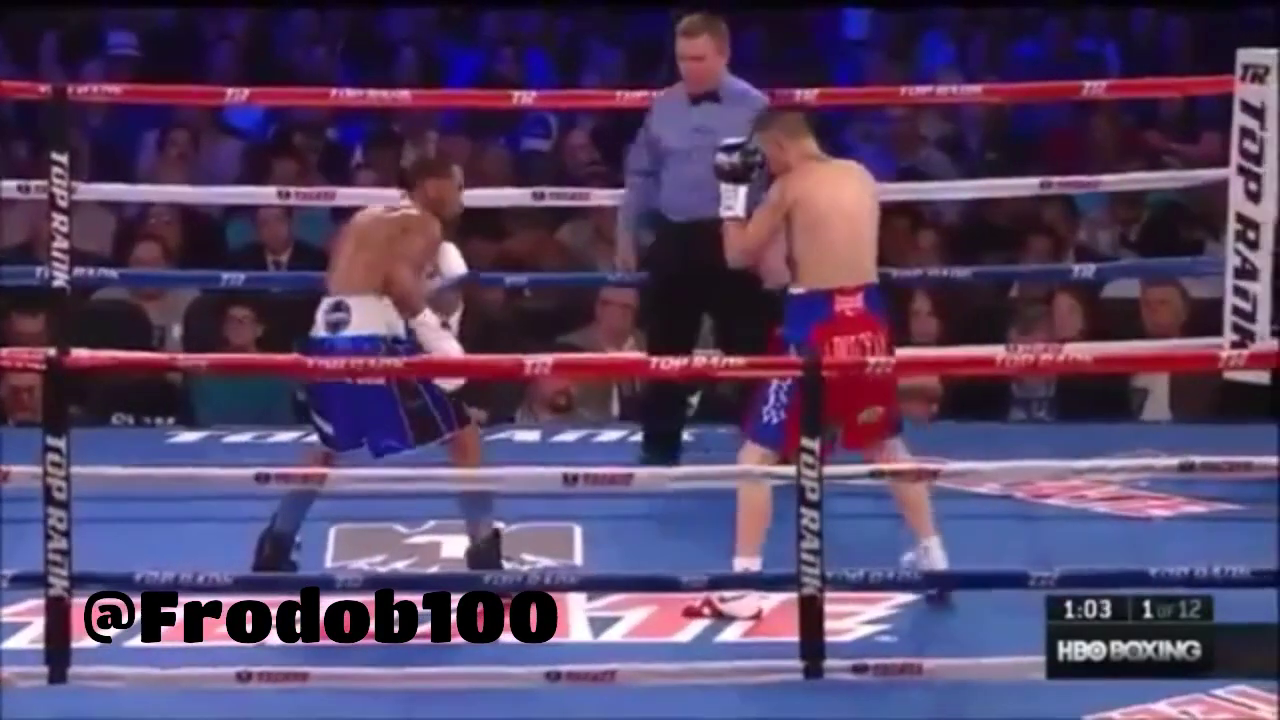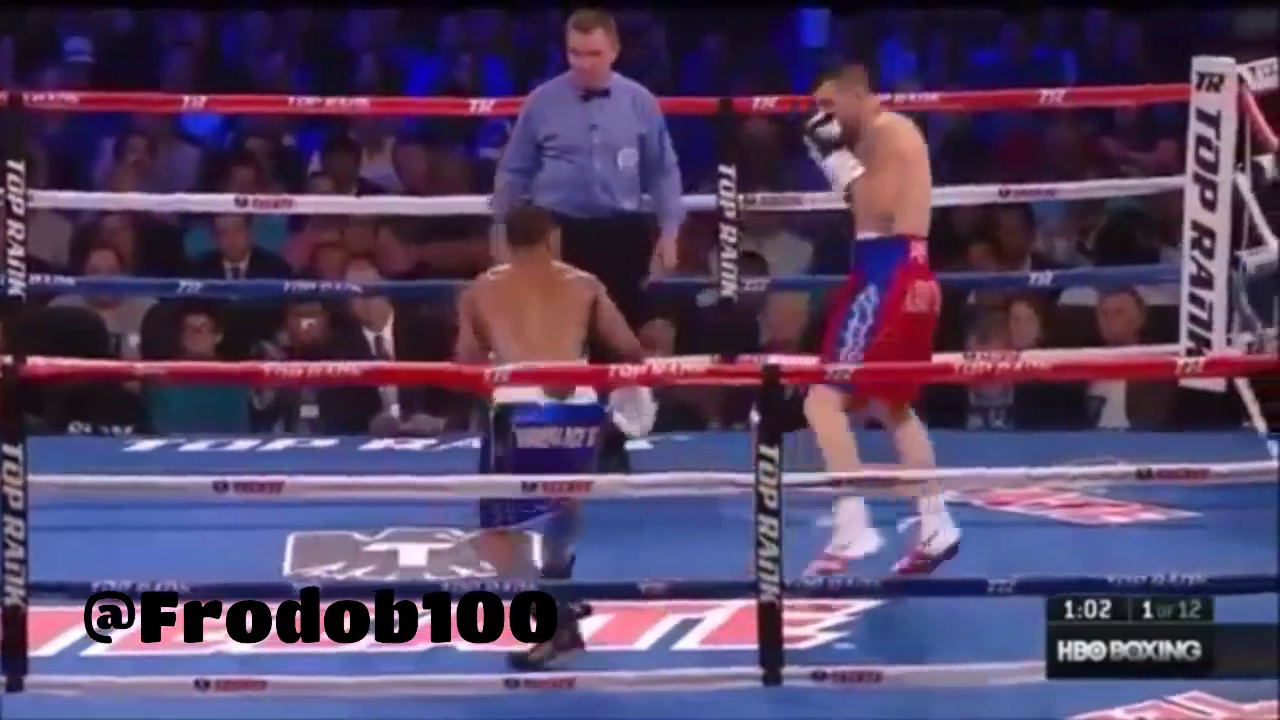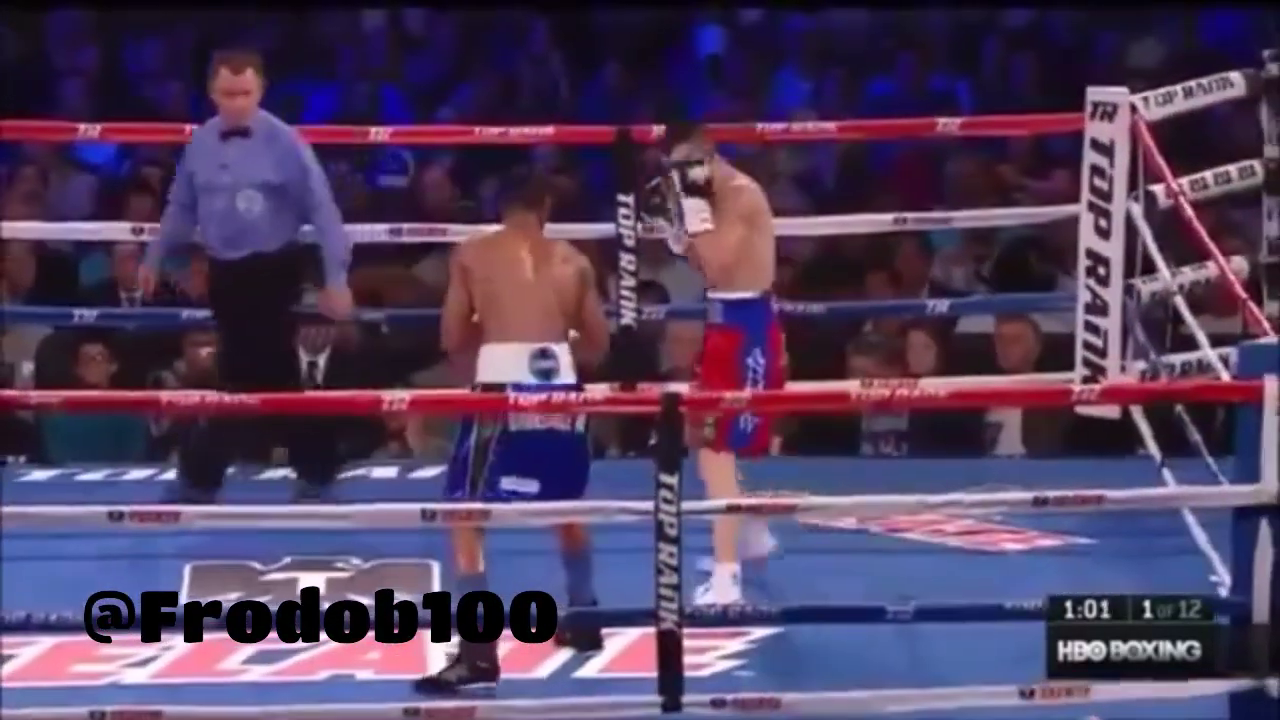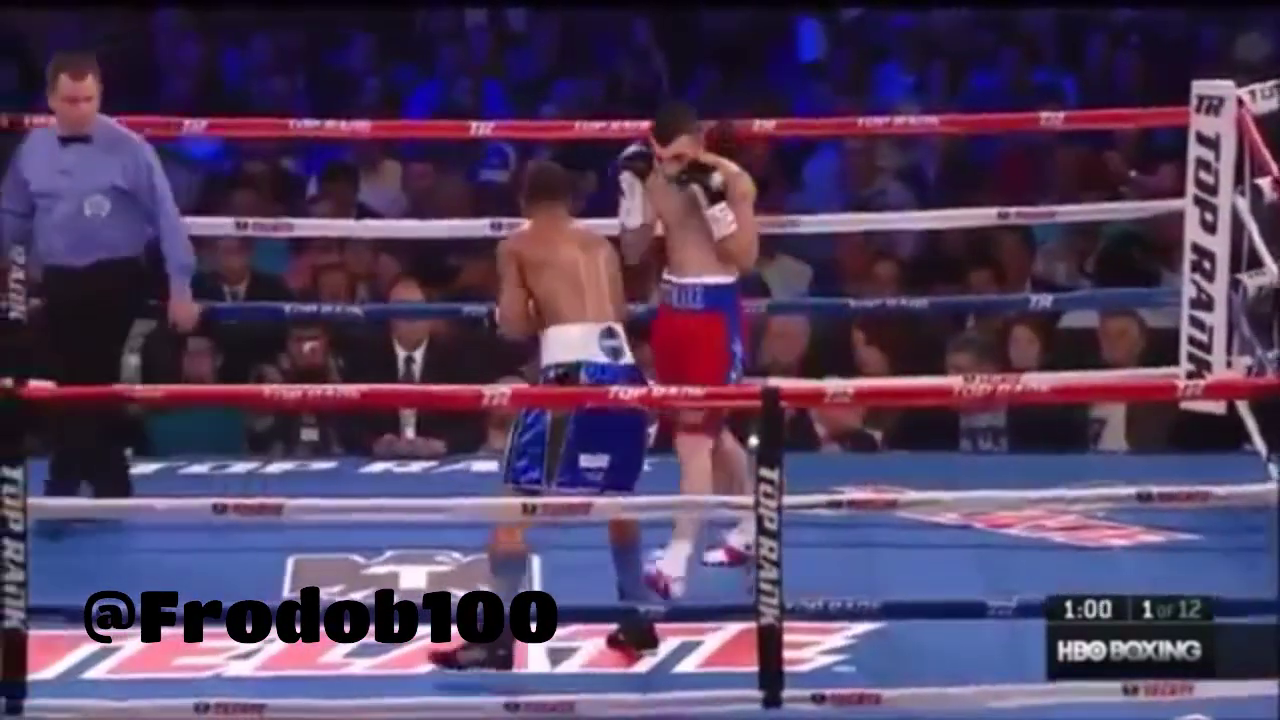
dt=1s
person 1, frame 1
left shoulder: (791, 186)
right shoulder: (860, 176)
left elbow: (739, 256)
left wrist: (732, 189)
left hip: (815, 327)
right hip: (868, 323)
left knee: (757, 455)
right knee: (886, 442)
left ankle: (742, 587)
right ankle: (932, 555)
person 1, frame 2
left shoulder: (885, 132)
right shoulder: (874, 137)
left elbow: (884, 207)
right elbow: (867, 203)
left wrist: (837, 155)
right wrist: (830, 153)
left hip: (886, 276)
right hip: (903, 278)
left knee: (823, 399)
right knee: (894, 408)
left ankle: (851, 528)
right ankle: (935, 525)
person 1, frame 3
left shoulder: (741, 195)
right shoulder: (713, 195)
left elbow: (717, 266)
right elbow: (701, 260)
left wrist: (693, 202)
right wrist: (676, 214)
left hip: (746, 332)
right hip: (728, 326)
left knee: (716, 456)
right knee: (702, 437)
left ankle: (724, 582)
right ankle: (750, 530)
person 1, frame 4
left shoulder: (732, 180)
right shoulder: (654, 178)
left elbow: (745, 259)
right elbow: (632, 252)
left wrist: (713, 201)
right wrist: (632, 186)
left hip: (715, 315)
right hip: (673, 310)
left knee: (693, 437)
right knee: (710, 429)
left ankle: (676, 561)
right ankle: (750, 528)
person 2, frame 1
left shoulder: (365, 219)
right shoulder: (424, 223)
right elbow: (398, 278)
left wrist: (430, 273)
right wrist: (439, 340)
left hip: (325, 339)
right hip: (374, 343)
left knee: (330, 449)
right knee: (464, 440)
left ankle: (274, 549)
right ankle: (484, 557)
person 2, frame 2
left shoulder: (480, 291)
right shoulder: (583, 284)
left elbow: (468, 368)
right elbow: (627, 347)
right wrist: (635, 389)
left hip: (519, 410)
right hip: (579, 407)
left knee: (496, 532)
right knee: (568, 492)
left ankle: (551, 621)
right ankle: (556, 582)
person 2, frame 3
left shoulder: (470, 254)
right shoulder: (574, 262)
left elbow: (453, 340)
right elbow: (597, 347)
left hip: (503, 389)
right hip: (560, 389)
left knee: (465, 519)
right knee: (565, 504)
left ankle: (477, 652)
right ankle: (583, 622)
person 2, frame 4
left shoulder: (516, 246)
right shoulder: (602, 246)
left elbow: (514, 327)
left hip: (570, 372)
right hip: (622, 370)
left knee: (515, 501)
right knee: (616, 496)
left ankle: (497, 637)
right ankle: (637, 622)
person 3, frame 1
left shoulder: (754, 107)
right shoulder: (663, 106)
right elbow: (642, 175)
right wrist: (626, 231)
right hip: (674, 241)
left knee: (747, 351)
right knee: (665, 349)
right ankle: (659, 446)
person 3, frame 2
left shoulder: (640, 104)
right shoulder: (541, 104)
left elbow: (664, 173)
right elbow: (513, 171)
left wrist: (668, 233)
right wrist: (501, 231)
left hip: (621, 237)
right hip: (557, 235)
person 3, frame 3
left shoulder: (285, 144)
right shoulder: (201, 141)
left elbow: (323, 212)
right elbow: (182, 207)
left wrist: (336, 281)
right wrist: (154, 257)
left hip: (270, 272)
right hip: (224, 272)
left knee: (243, 378)
right knee: (269, 378)
left ankle: (197, 482)
right ankle: (317, 468)
person 3, frame 4
left shoulder: (129, 149)
left elbow: (166, 219)
left wrist: (180, 288)
left hip: (113, 281)
right hip: (59, 284)
left knee: (87, 386)
right knee: (75, 387)
left ankle: (63, 496)
right ankle: (112, 491)
